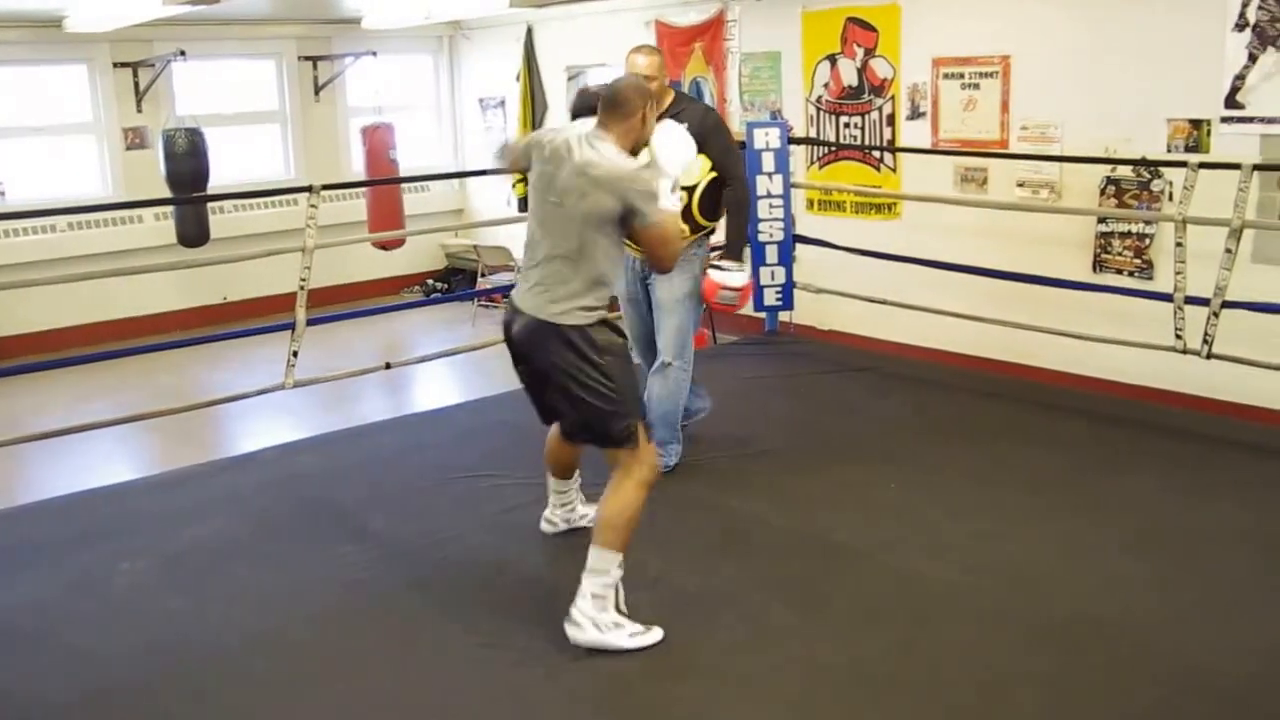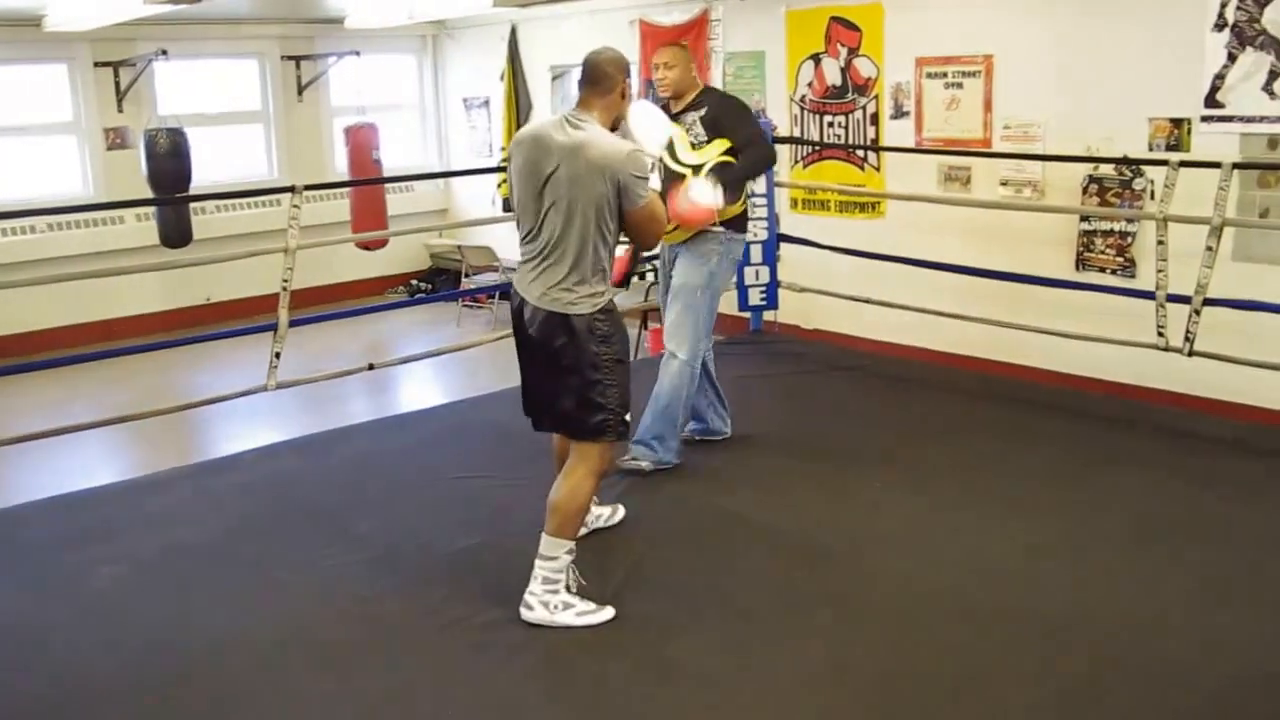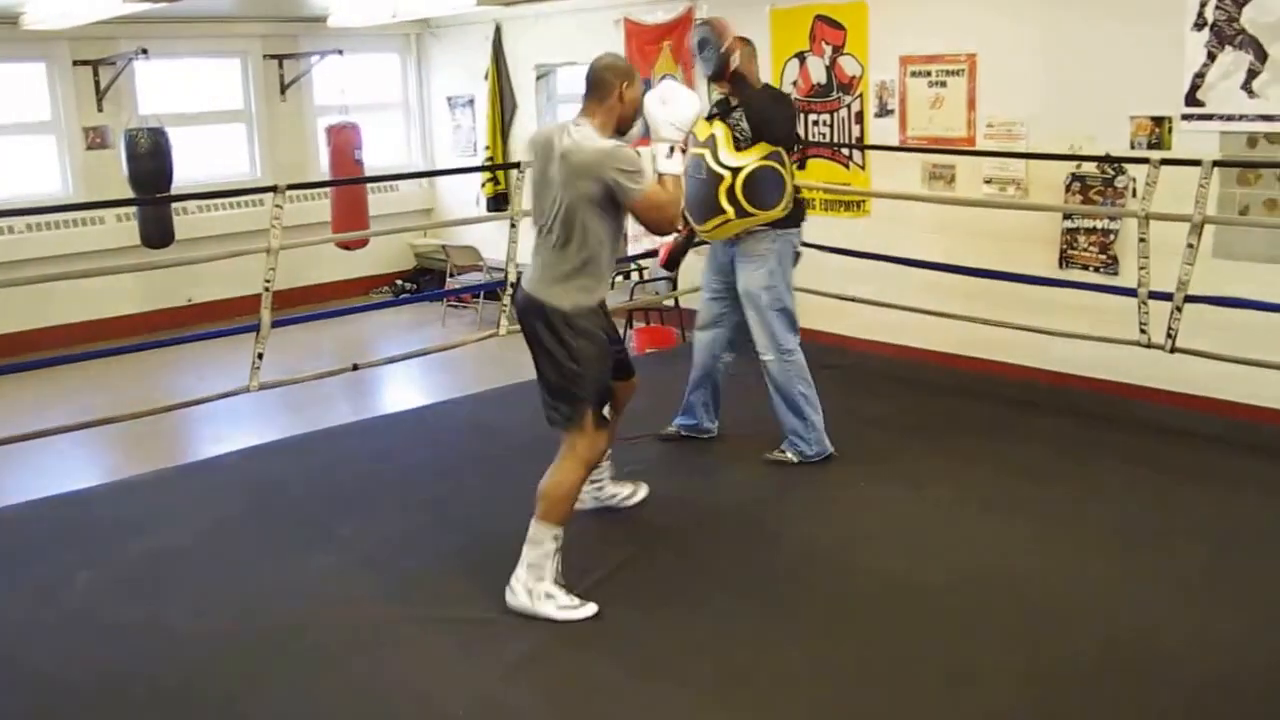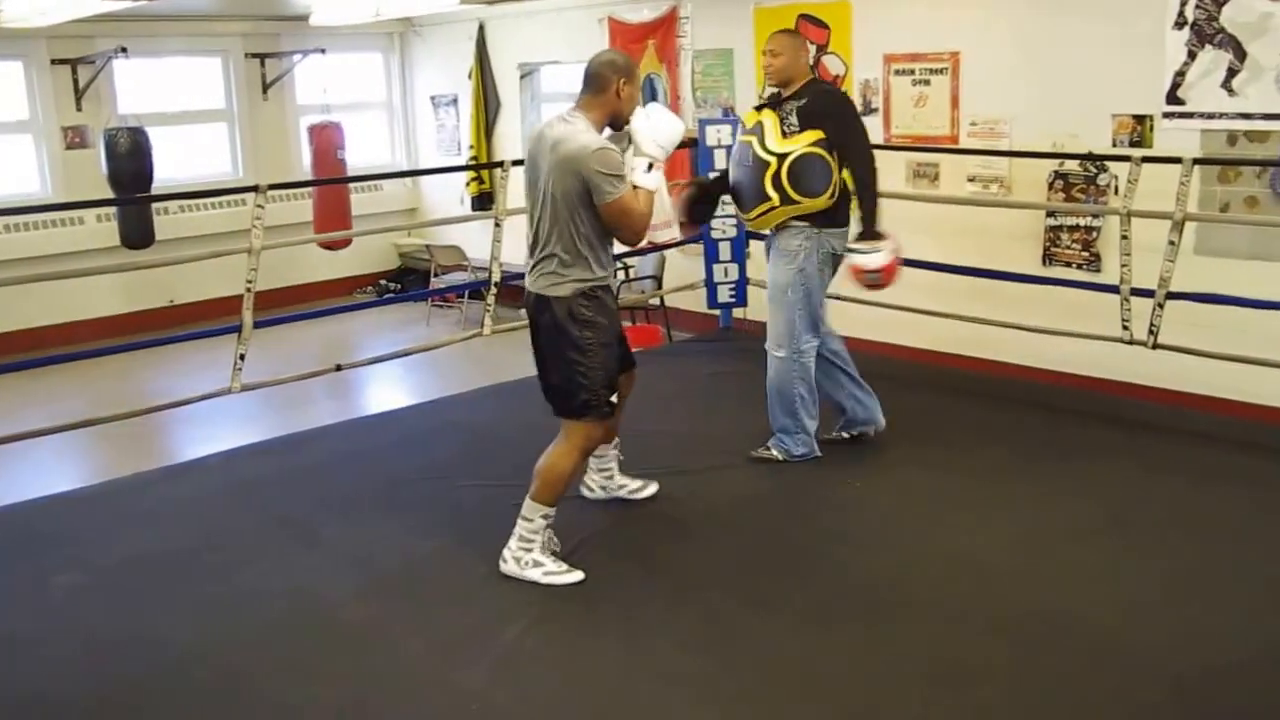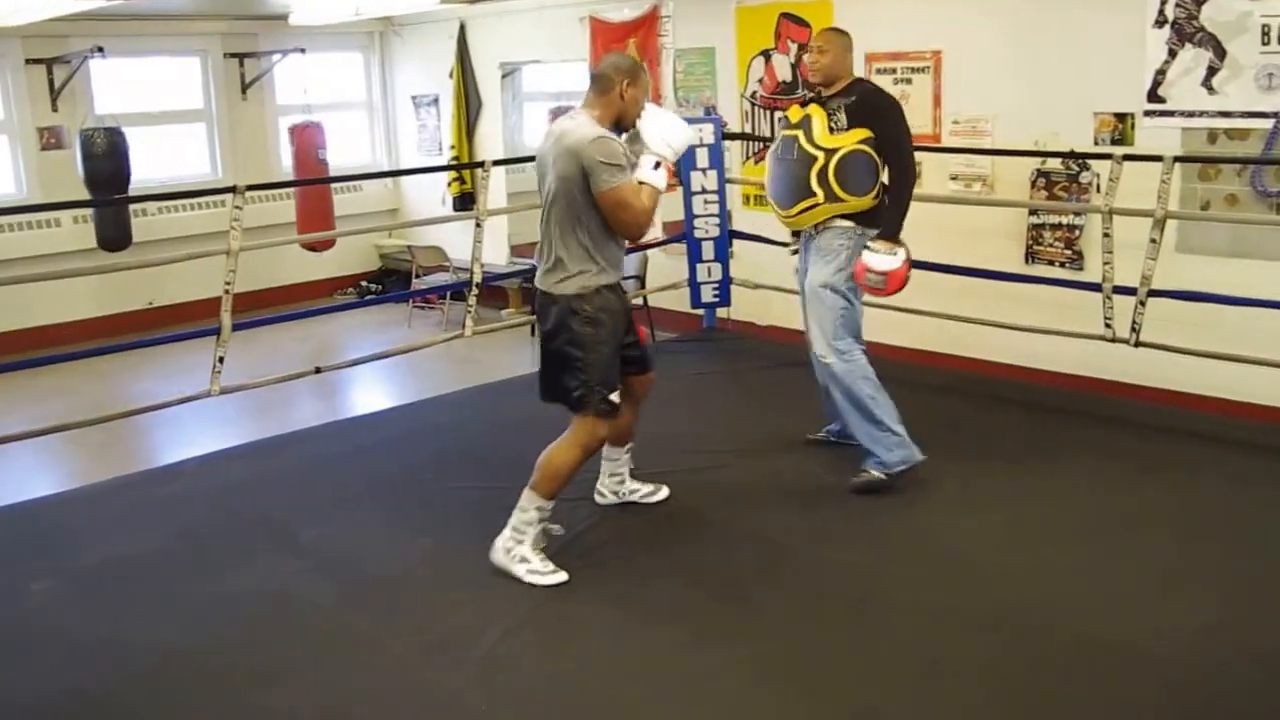
dt=0.5s
person 1, frame 1
left shoulder: (554, 143)
right shoulder: (631, 176)
left elbow: (509, 155)
right elbow: (665, 257)
right wrist: (665, 190)
left hip: (524, 317)
right hip: (573, 329)
left knee: (571, 416)
right knee: (636, 463)
left ankle: (561, 509)
right ankle: (595, 610)
person 1, frame 2
left shoulder: (527, 139)
right shoulder: (622, 156)
right elbow: (649, 238)
right wrist: (647, 170)
left hip: (529, 299)
right hip: (579, 315)
left knee: (571, 423)
right knee: (593, 450)
left ankle: (578, 512)
right ankle: (546, 591)
person 1, frame 3
left shoulder: (550, 136)
right shoulder: (611, 157)
right elbow: (666, 219)
right wrist: (669, 149)
left hip: (548, 294)
right hip: (566, 306)
left knee: (619, 386)
right knee: (581, 438)
left ankle: (599, 486)
right ankle: (533, 579)
person 1, frame 4
left shoulder: (547, 132)
right shoulder: (596, 152)
right elbow: (633, 231)
left wrist: (634, 162)
right wrist: (649, 163)
left hip: (556, 287)
right hip: (573, 298)
left knee: (618, 383)
right knee: (581, 428)
left ankle: (604, 476)
right ankle: (523, 548)
person 1, frame 5
left shoulder: (561, 130)
right shoulder: (599, 143)
right elbow: (633, 225)
left wrist: (643, 160)
right wrist: (656, 162)
left hip: (592, 287)
right hip: (580, 297)
left knee: (636, 382)
right knee: (591, 426)
left ankle: (615, 481)
right ankle: (516, 539)
person 2, frame 1
left shoulder: (699, 119)
left elbow: (735, 183)
left wrist: (733, 252)
left hip: (680, 255)
right hip: (632, 254)
left knee: (671, 355)
right knee: (646, 349)
left ankle: (659, 449)
right ankle: (691, 403)
person 2, frame 2
left shoulder: (719, 108)
left elbow: (763, 154)
left wrist: (723, 184)
left hip: (713, 241)
right hip: (677, 242)
left knee: (681, 344)
right knee: (691, 338)
left ankle: (654, 447)
right ankle: (710, 421)
person 2, frame 3
left shoulder: (767, 102)
right shoulder: (719, 111)
left elbow: (783, 132)
left wrist: (737, 79)
left hip: (766, 239)
right hip: (726, 240)
left knee: (776, 343)
right knee: (711, 332)
left ankle: (808, 442)
right ankle: (697, 418)
person 2, frame 4
left shoulder: (824, 101)
right shoulder: (772, 107)
left elbow: (860, 161)
right elbow: (748, 168)
left wrist: (870, 228)
right wrist: (711, 189)
left hip: (812, 233)
right hip: (788, 233)
left knee: (788, 340)
right knee: (811, 332)
left ankle: (794, 441)
right ankle: (863, 414)
person 2, frame 5
left shoulder: (871, 102)
right shoulder: (810, 106)
left elbow: (903, 168)
left wrist: (887, 235)
right wrist: (800, 237)
left hip: (845, 235)
right hip: (816, 236)
left knee: (834, 346)
right knee: (830, 341)
left ankle: (891, 451)
right ankle: (845, 425)
